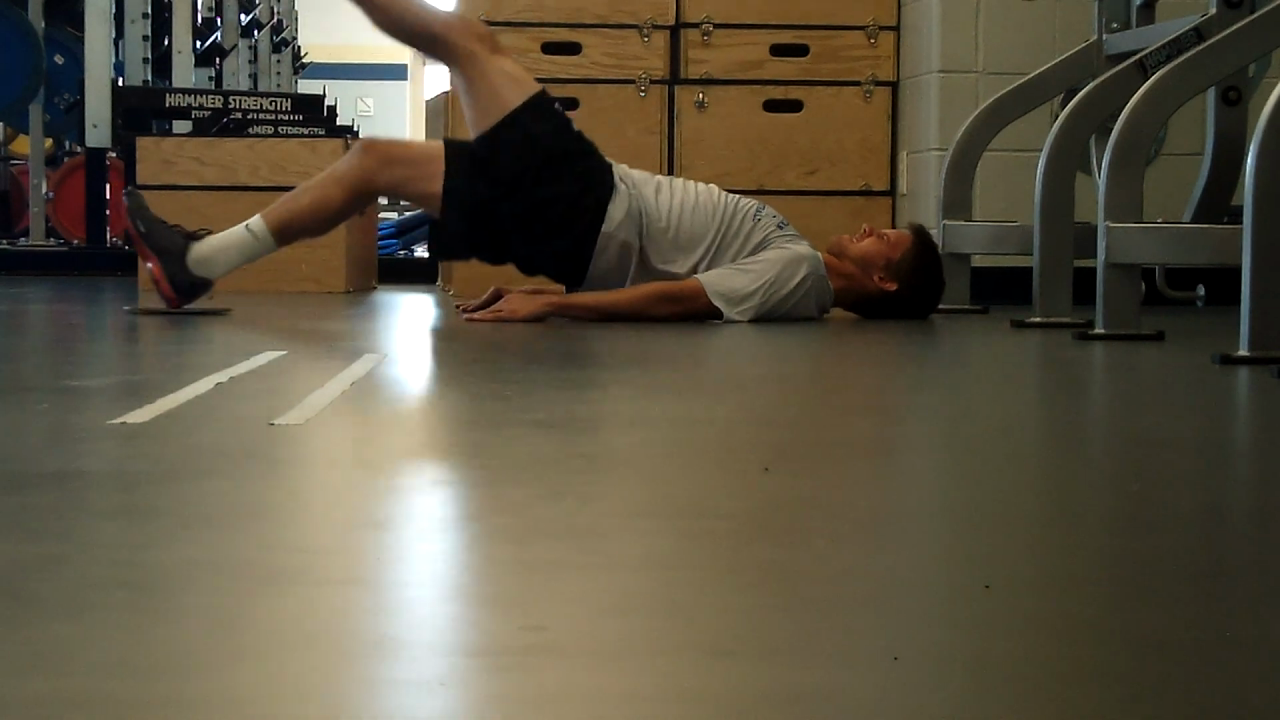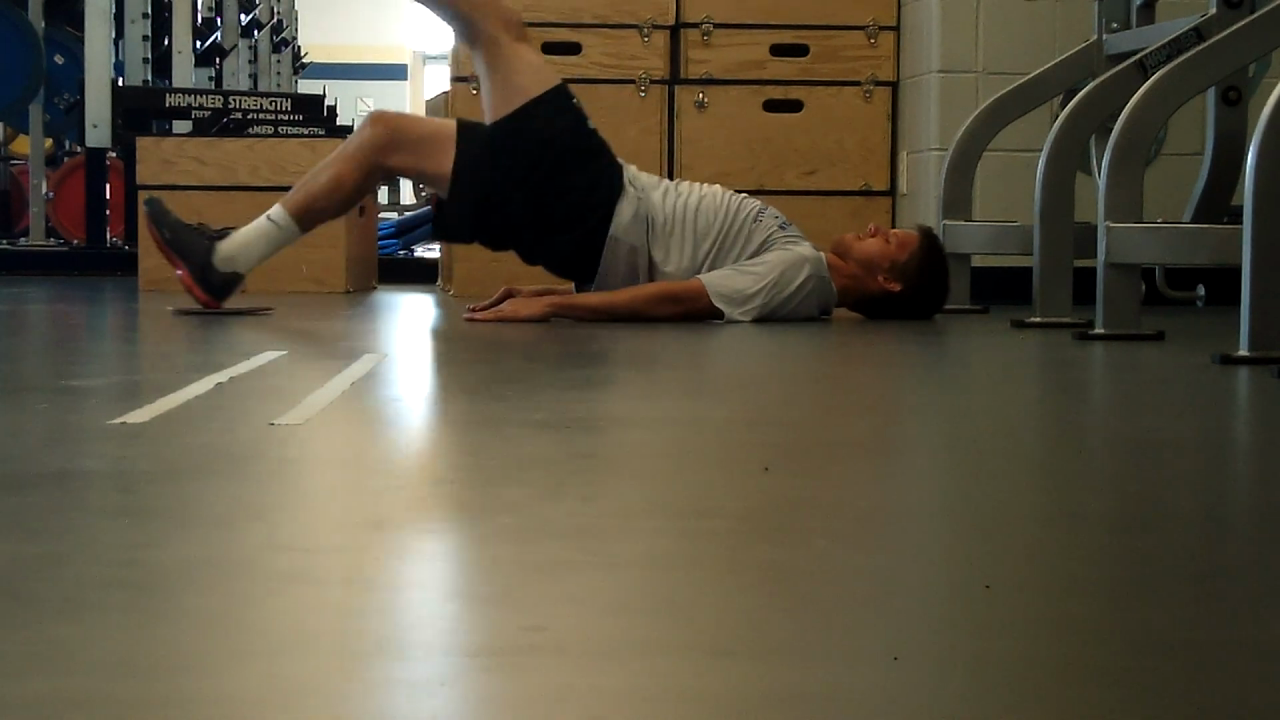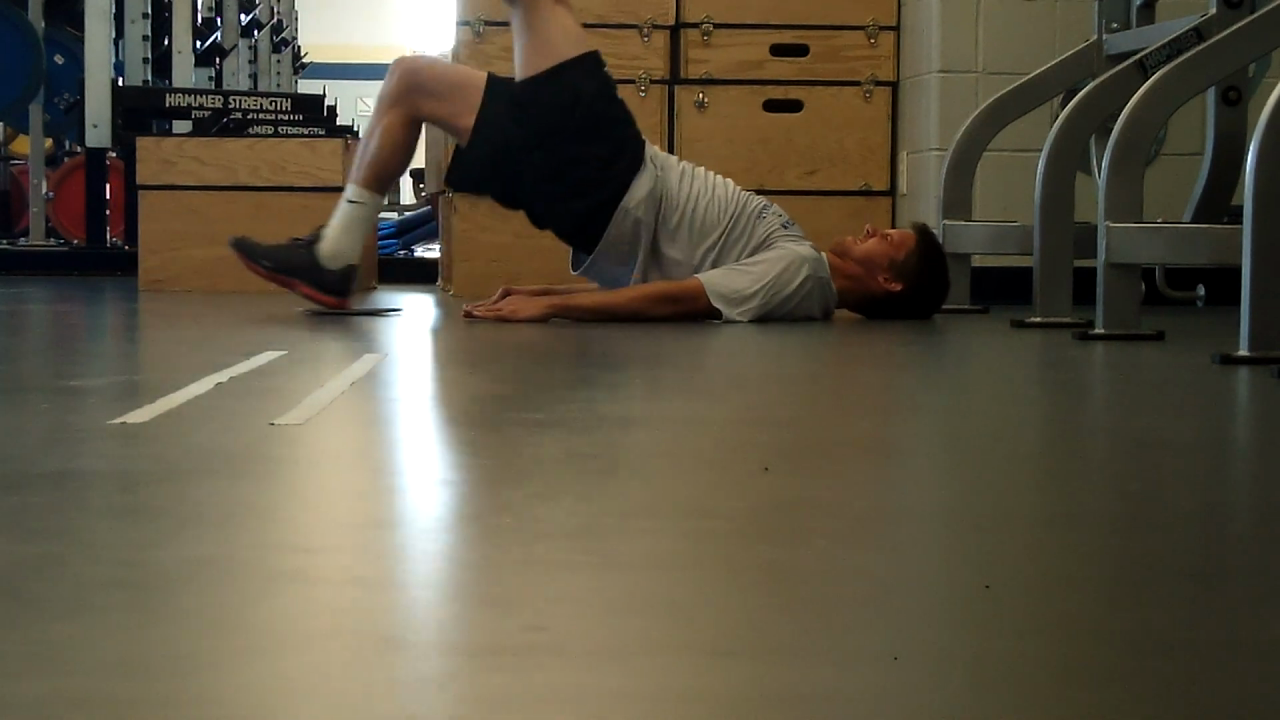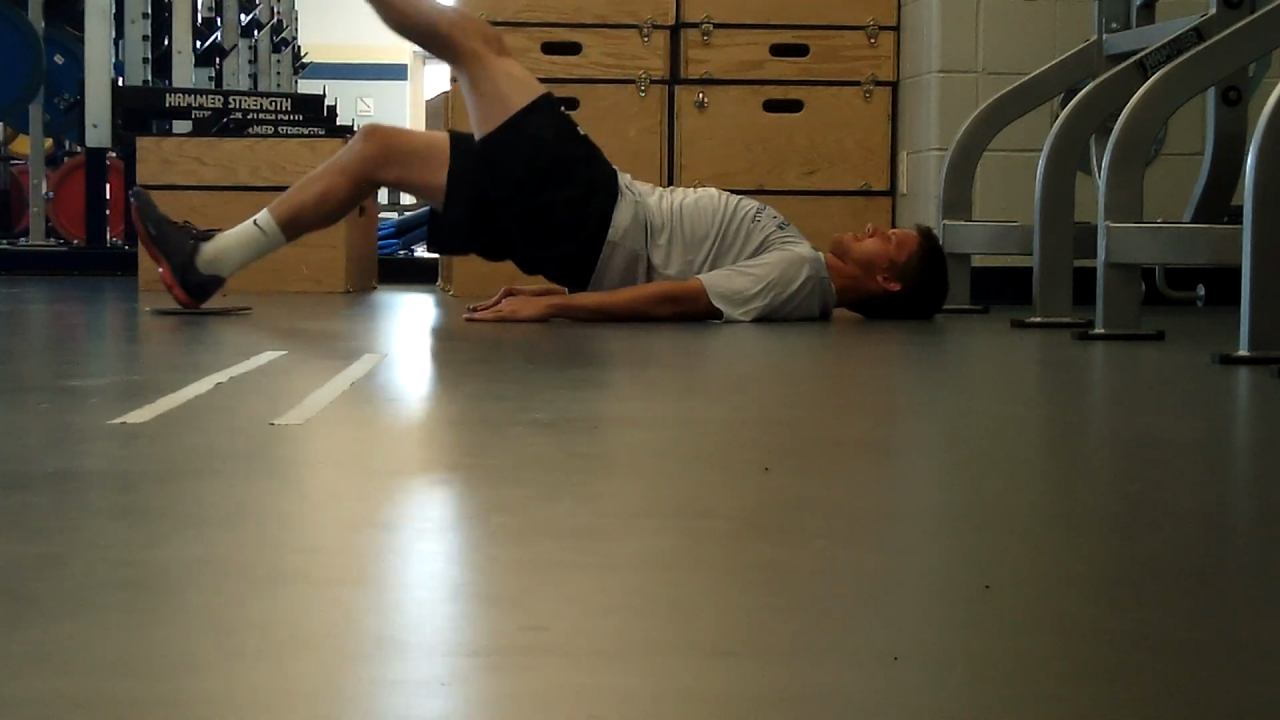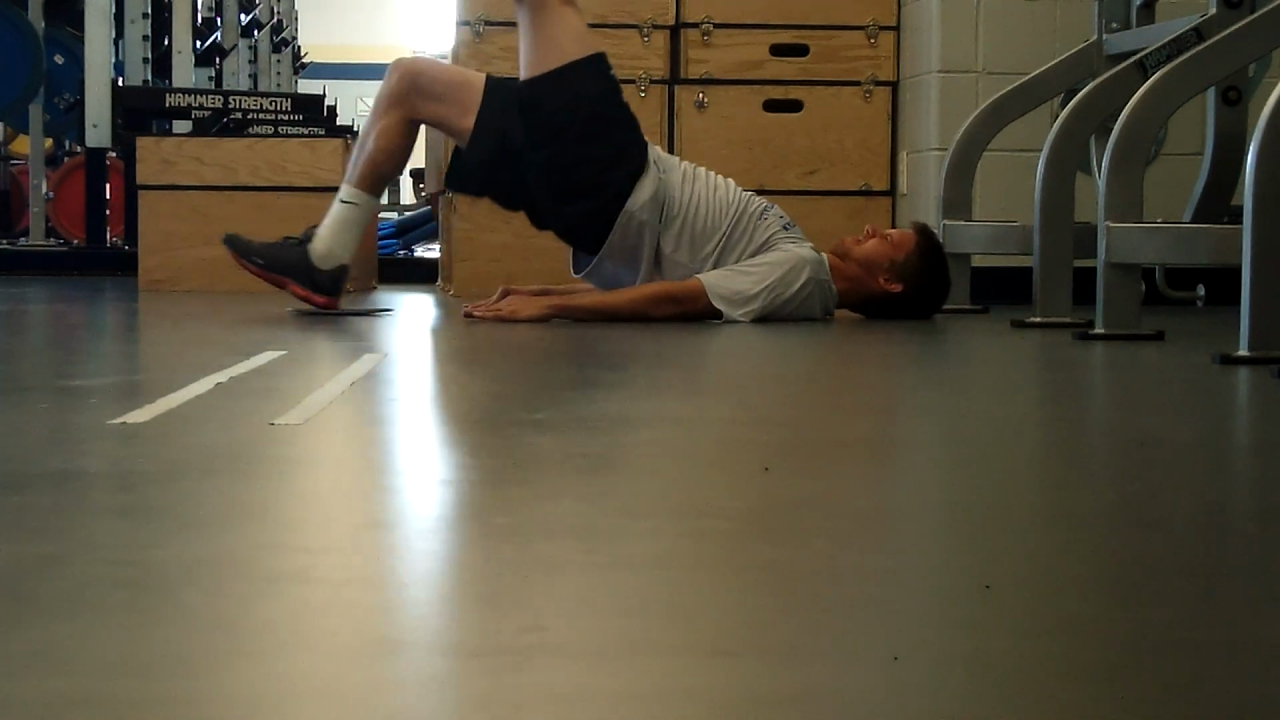
dt=1s
person 1, frame 1
left shoulder: (799, 272)
right shoulder: (793, 267)
left elbow: (677, 299)
left wrist: (547, 304)
right wrist: (547, 281)
left hip: (592, 216)
right hip: (595, 211)
right knee: (373, 160)
right ankle: (198, 263)
person 1, frame 2
left shoulder: (801, 274)
right shoulder: (796, 269)
left elbow: (679, 300)
left wrist: (550, 305)
right wrist: (556, 288)
left hip: (596, 214)
right hip: (599, 217)
right knee: (384, 133)
right ankle: (229, 261)
person 1, frame 3
left shoulder: (799, 273)
right shoulder: (800, 267)
left elbow: (680, 301)
left wrist: (552, 305)
left hip: (609, 182)
right hip: (612, 188)
right knee: (411, 81)
right ankle: (331, 258)
person 1, frame 4
left shoulder: (799, 273)
right shoulder: (794, 268)
left elbow: (676, 299)
left wrist: (550, 306)
right wrist: (553, 288)
left hip: (592, 221)
right hip: (598, 220)
right knee: (377, 147)
right ankle: (212, 262)
person 1, frame 5
left shoulder: (799, 274)
right shoulder: (805, 268)
left elbow: (679, 301)
left wrist: (552, 307)
right wrist: (550, 290)
right hip: (617, 192)
right knee: (411, 82)
right ankle: (323, 258)
